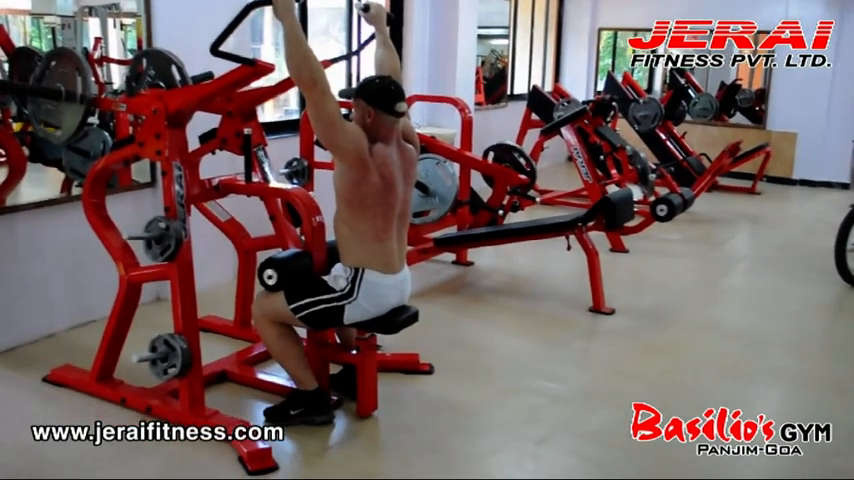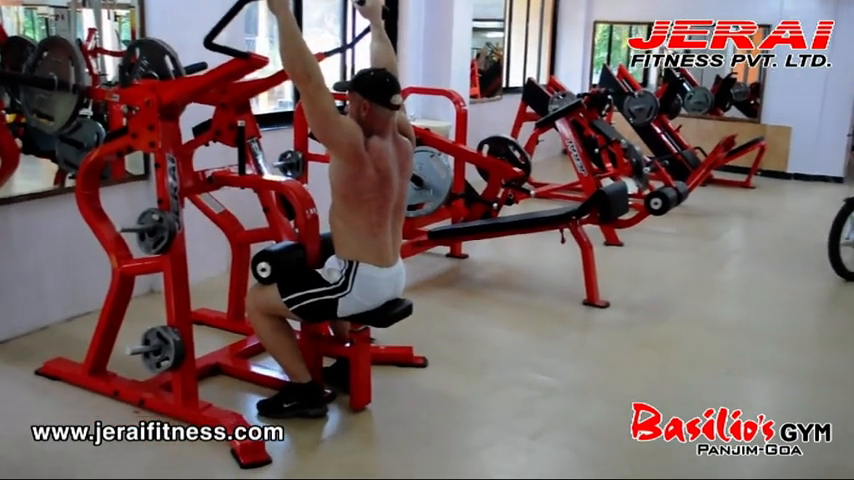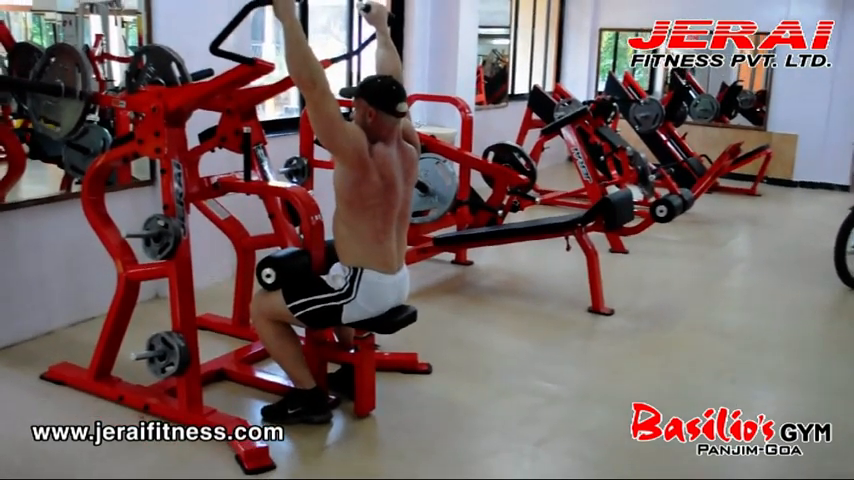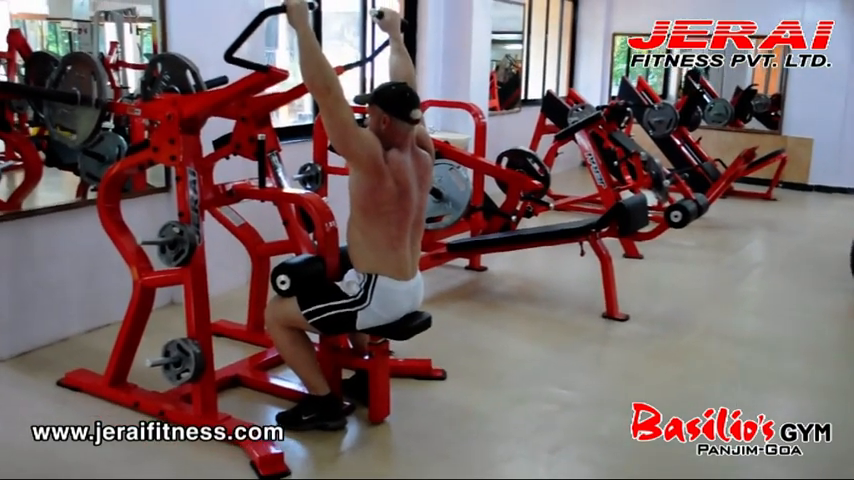
dt=0.4s
person 1, frame 1
left shoulder: (359, 152)
right shoulder: (407, 146)
left elbow: (313, 86)
right elbow: (389, 87)
left hip: (369, 289)
right hip: (399, 283)
left knee: (264, 309)
right knee: (324, 282)
left ankle: (312, 398)
right ankle: (357, 370)
person 1, frame 2
left shoulder: (354, 145)
right shoulder: (403, 138)
left elbow: (308, 80)
right elbow: (385, 80)
left hip: (363, 282)
right hip: (393, 276)
left knee: (257, 301)
right knee: (317, 276)
left ankle: (305, 391)
right ankle: (350, 363)
person 1, frame 3
left shoulder: (360, 153)
right shoulder: (409, 146)
left elbow: (313, 87)
right elbow: (391, 87)
left hip: (368, 289)
right hip: (397, 283)
left knee: (261, 308)
right knee: (323, 282)
left ankle: (309, 397)
right ankle: (355, 370)
person 1, frame 4
left shoulder: (374, 159)
right shoulder: (423, 153)
left elbow: (327, 93)
right elbow: (405, 93)
left hip: (381, 296)
right hip: (411, 290)
left knee: (276, 315)
right knee: (339, 289)
left ankle: (324, 404)
right ankle: (369, 375)
